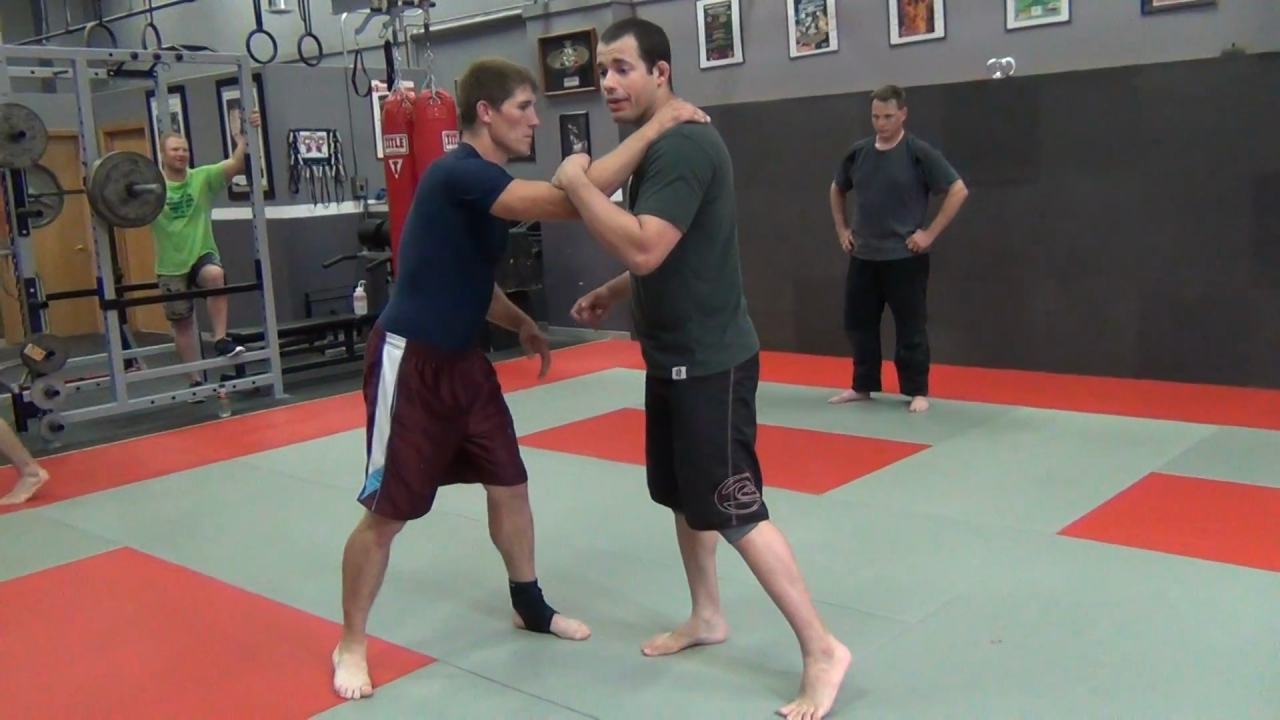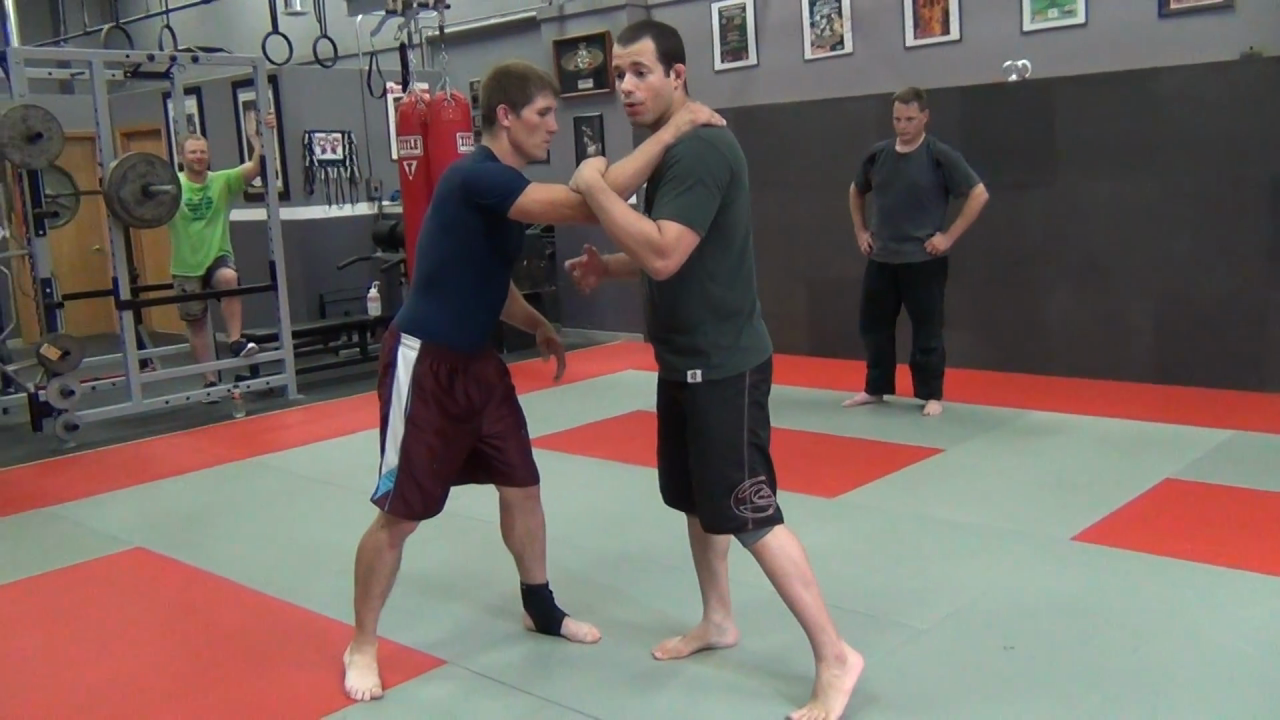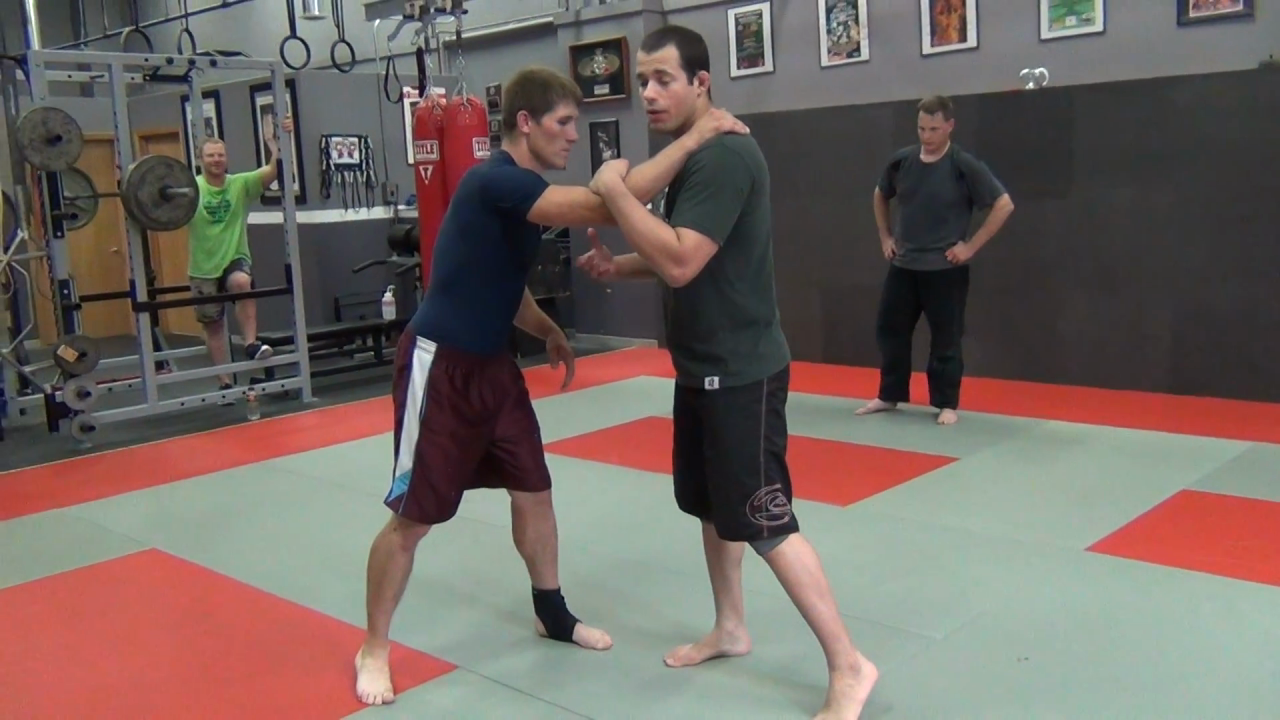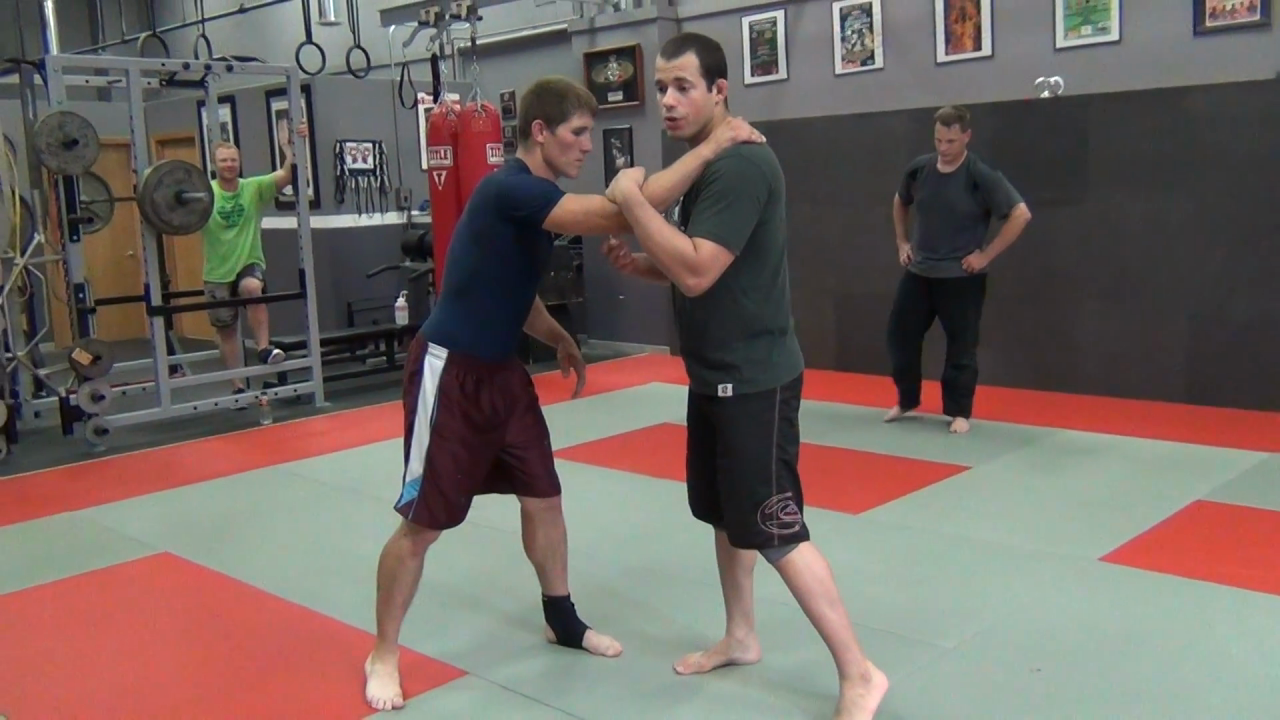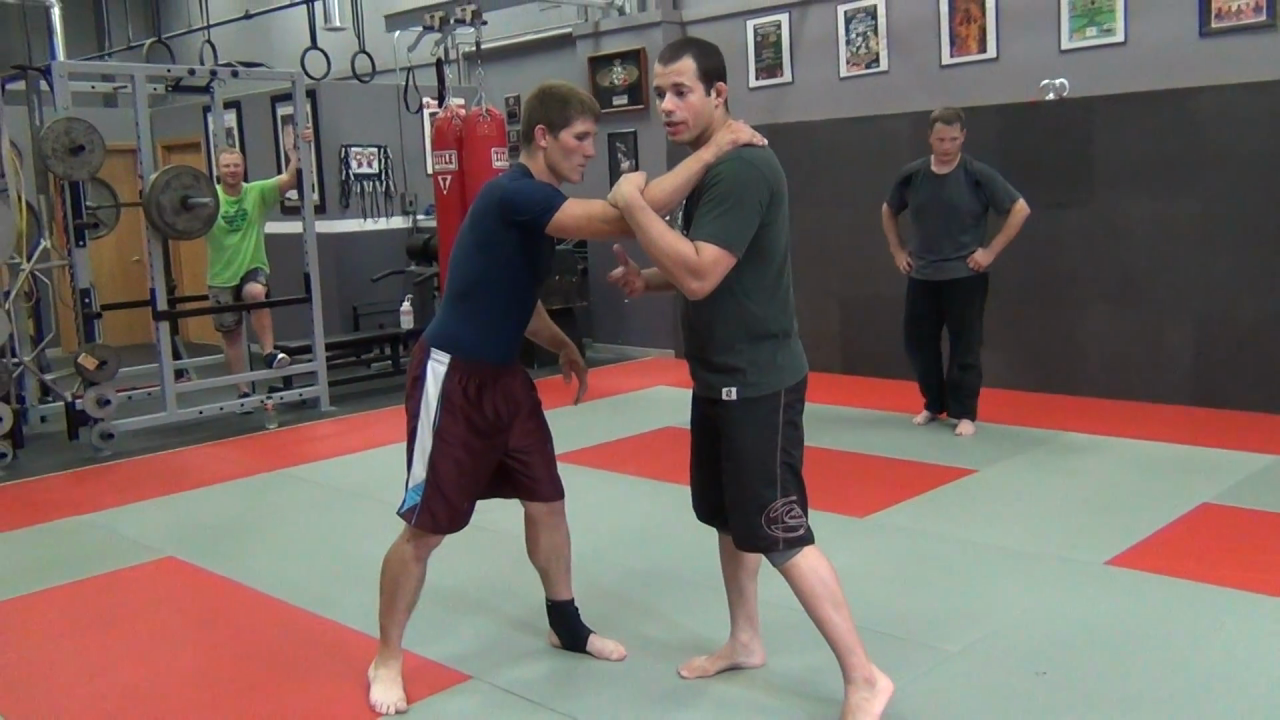
dt=0.3s
person 1, frame 1
left shoulder: (683, 147)
right shoulder: (664, 144)
left elbow: (643, 249)
left wrist: (577, 181)
right wrist: (612, 292)
left hip: (710, 360)
right hip: (676, 354)
left knee: (733, 509)
right knee: (683, 494)
left ankle: (822, 650)
right ankle: (707, 616)
person 1, frame 2
left shoulder: (701, 149)
right shoulder: (674, 148)
left elbow: (665, 254)
left wrist: (594, 185)
right wrist: (607, 268)
left hip: (723, 364)
right hip: (685, 358)
left knee: (749, 515)
right knee: (695, 498)
left ankle: (835, 657)
right ankle: (717, 621)
person 1, frame 3
left shoulder: (724, 156)
right shoulder: (695, 154)
left elbow: (682, 262)
left wrist: (615, 189)
right wrist: (620, 265)
left hip: (741, 371)
right hip: (704, 366)
left knee: (763, 522)
right knee: (711, 505)
right ankle: (730, 629)
person 1, frame 4
left shoulder: (741, 165)
right shoulder: (708, 162)
left elbow: (698, 272)
left wrist: (632, 198)
right wrist: (639, 261)
left hip: (754, 378)
right hip: (716, 373)
left knee: (775, 530)
right knee: (723, 511)
right ankle: (740, 636)
person 1, frame 5
left shoulder: (742, 168)
right shoulder: (711, 166)
left elbow: (700, 276)
left wrist: (632, 202)
right wrist: (646, 278)
left hip: (757, 381)
right hip: (721, 376)
left knee: (778, 532)
right knee: (728, 515)
right ankle: (745, 640)
person 2, frame 1
left shoulder: (489, 183)
right shoulder: (457, 175)
right elbow: (572, 201)
left wrist: (518, 321)
right wrist: (655, 127)
left hip: (463, 358)
right hip: (410, 362)
left knee: (509, 484)
right knee: (386, 513)
left ankle: (529, 604)
right ankle: (351, 645)
person 2, frame 2
left shoulder: (507, 186)
right shoulder: (476, 179)
right elbow: (589, 204)
left wrist: (537, 325)
right wrist: (671, 131)
left hip: (477, 361)
right hip: (425, 363)
left knee: (522, 485)
right knee: (399, 513)
left ankle: (540, 607)
right ankle: (362, 646)
person 2, frame 3
left shoulder: (525, 191)
right shoulder: (495, 183)
right elbow: (608, 205)
left wrist: (547, 330)
right wrist: (694, 137)
left hip: (492, 363)
right hip: (439, 367)
left knee: (533, 490)
right knee: (412, 517)
left ankle: (552, 613)
right ankle: (373, 650)
person 2, frame 4
left shoulder: (538, 197)
right shoulder: (510, 190)
right elbow: (621, 213)
left wrist: (558, 338)
right wrist: (711, 146)
left hip: (501, 369)
right hip: (450, 372)
left knee: (543, 496)
right knee: (422, 522)
left ankle: (562, 619)
right ankle: (383, 654)
person 2, frame 5
left shoulder: (540, 202)
right shoulder: (513, 196)
right elbow: (624, 218)
left wrist: (560, 344)
right wrist: (712, 150)
left hip: (504, 374)
right hip: (452, 377)
left knee: (545, 501)
right knee: (424, 527)
left ankle: (565, 624)
right ankle: (386, 660)
person 3, frame 1
left shoulder: (919, 153)
right shoulder: (857, 153)
left elbow: (958, 191)
right elbow: (837, 190)
left wrist: (930, 232)
right wrist: (842, 229)
left hip: (905, 257)
right hip: (863, 256)
left knee: (910, 325)
right knee: (858, 322)
left ankle: (917, 391)
right ankle: (862, 385)
person 3, frame 2
left shoulder: (940, 156)
right shoulder: (878, 154)
left elbow: (979, 194)
right elbow: (856, 191)
left wrist: (949, 236)
right wrist: (860, 231)
left hip: (924, 259)
right hip: (881, 258)
left knee: (927, 329)
right knee: (873, 324)
left ankle: (931, 395)
right ankle: (876, 388)
person 3, frame 3
left shoulder: (965, 166)
right shoulder: (902, 161)
left elbow: (1004, 204)
right elbow: (880, 195)
left wrist: (971, 245)
right wrist: (885, 236)
left hip: (945, 268)
right hip: (903, 265)
left knee: (946, 337)
right knee: (890, 329)
left ankle: (947, 404)
right ankle: (889, 395)
person 3, frame 4
left shoulder: (981, 177)
right shoulder: (919, 169)
left elbow: (1021, 214)
right elbow: (900, 203)
left wrist: (987, 254)
right wrist: (902, 242)
left hip: (962, 276)
right hip: (918, 271)
left knee: (961, 346)
right knee: (901, 335)
left ankle: (959, 412)
right ankle: (907, 401)
person 3, frame 5
left shoulder: (978, 175)
right shoulder: (911, 175)
left elbow: (1020, 209)
right elbow: (889, 211)
left wrist: (990, 251)
right wrist: (897, 251)
left hip: (965, 276)
right hip: (921, 276)
left knee: (965, 347)
right knee: (919, 343)
left ankle: (964, 414)
right ankle: (934, 405)
person 4, frame 1
left shoulder: (203, 177)
left elbow: (237, 164)
left wrist: (245, 135)
left hip: (202, 255)
right hip: (171, 266)
left knee: (215, 275)
right knee: (182, 324)
left ankle: (221, 339)
right ankle: (196, 380)
person 4, frame 2
left shoulder: (224, 181)
left elbow: (256, 167)
left wrist: (261, 138)
left hip: (217, 256)
right hip: (186, 266)
left knee: (228, 279)
right knee: (196, 324)
left ankle: (236, 340)
right ankle: (210, 380)
person 4, frame 3
left shoulder: (241, 184)
left elbow: (274, 171)
left wrist: (279, 142)
left hip: (235, 258)
right hip: (203, 268)
left knee: (241, 282)
right knee: (213, 326)
left ankle: (251, 343)
right ankle: (225, 383)
person 4, frame 4
left shoulder: (254, 188)
left elbow: (287, 176)
left wrist: (293, 147)
left hip: (249, 263)
right hip: (218, 272)
left knee: (252, 289)
right knee: (226, 330)
left ankle: (264, 347)
right ankle: (238, 387)
person 4, frame 5
left shoulder: (258, 192)
left elbow: (291, 180)
left wrist: (297, 152)
left hip: (253, 267)
right hip: (221, 277)
left knee: (255, 294)
right knee: (231, 335)
left ankle: (269, 352)
right ankle: (244, 391)
